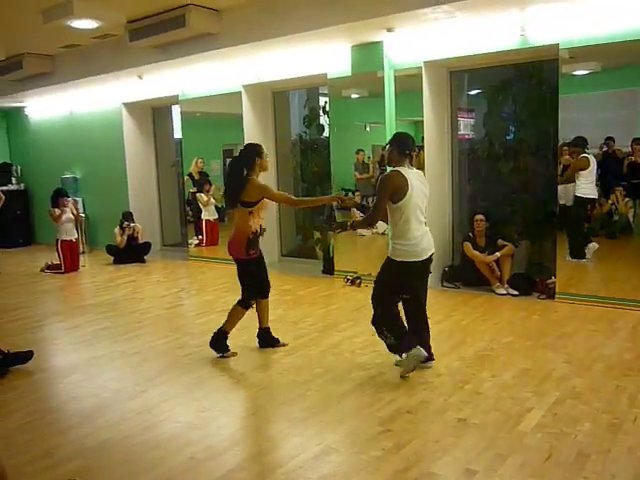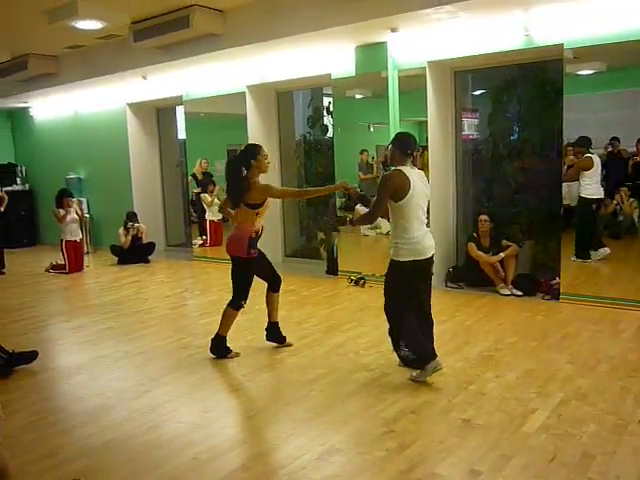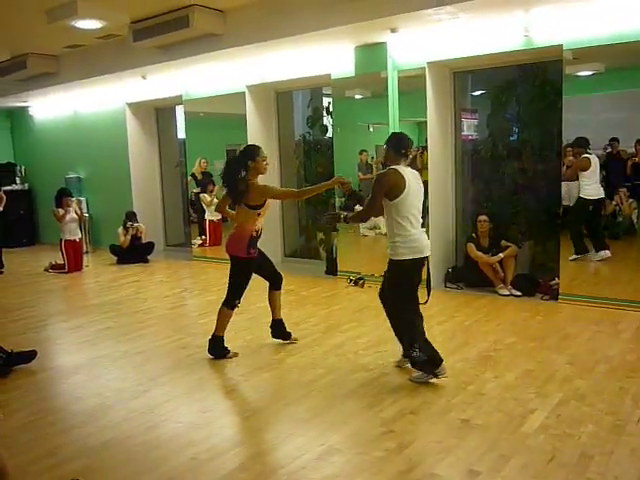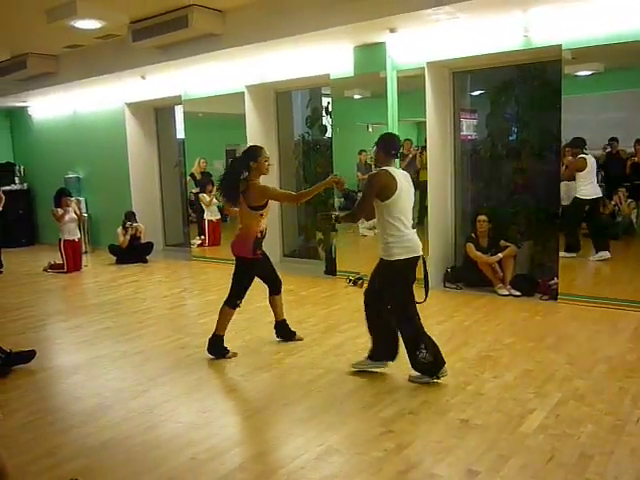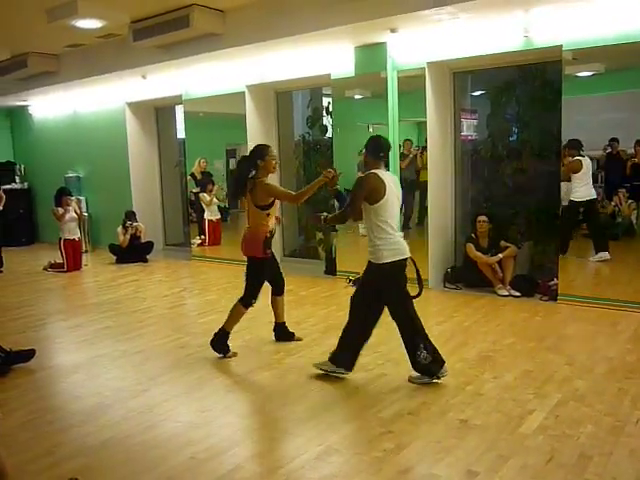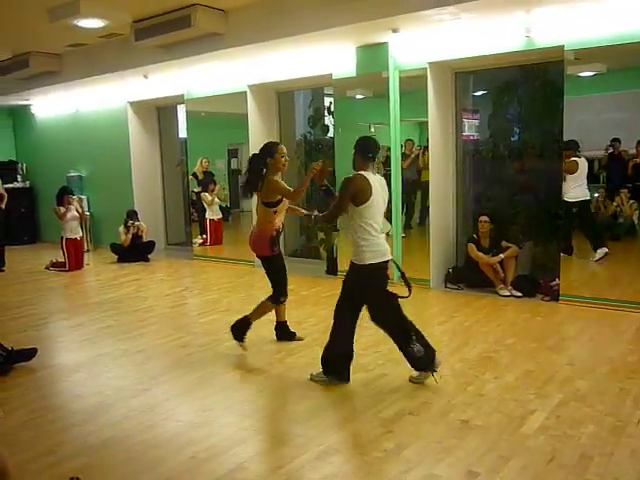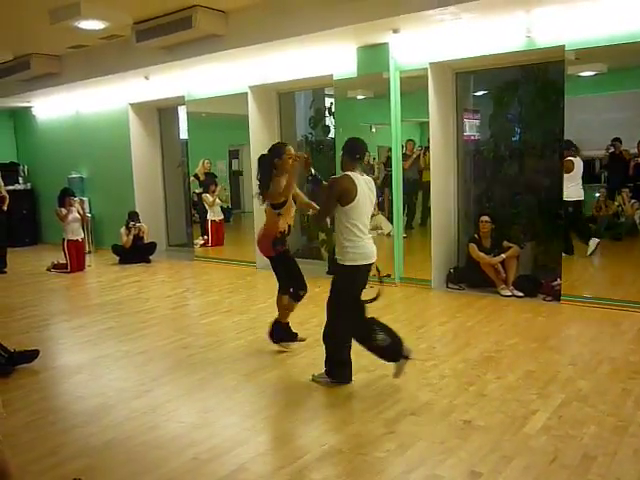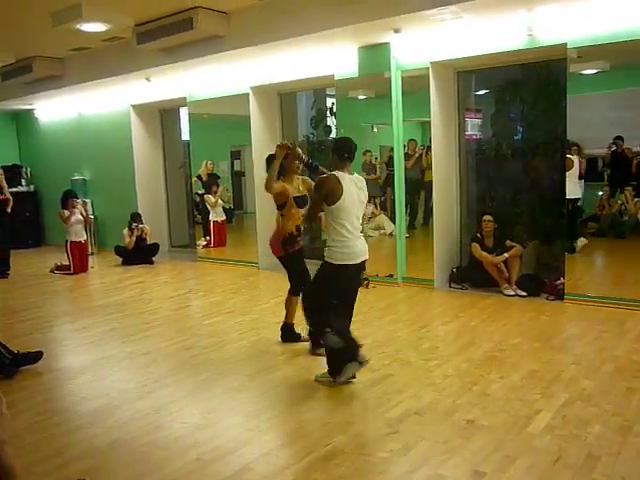
dt=0.1s
person 1, frame 1
left shoulder: (390, 178)
right shoulder: (420, 176)
left elbow: (373, 219)
left wrist: (351, 225)
left hip: (405, 254)
right hip: (425, 249)
left knee: (383, 301)
right knee: (415, 304)
left ankle: (409, 348)
right ankle: (422, 352)
person 1, frame 2
left shoulder: (392, 177)
right shoulder: (421, 176)
left elbow: (373, 215)
left wrist: (351, 220)
left hip: (406, 253)
right hip: (425, 249)
left knee: (397, 308)
right knee: (418, 305)
left ankle: (423, 359)
right ankle: (425, 355)
person 1, frame 3
left shoulder: (388, 176)
right shoulder: (414, 175)
left elbow: (367, 213)
left wrist: (343, 217)
left hip: (405, 252)
right hip: (418, 247)
left knee: (402, 309)
right knee: (391, 298)
left ankle: (430, 364)
right ankle: (415, 352)
person 1, frame 4
left shoulder: (378, 177)
right shoulder: (404, 176)
left elbow: (358, 214)
left wrist: (338, 218)
left hip: (397, 252)
right hip: (407, 248)
left knee: (403, 311)
right knee: (374, 298)
left ankle: (432, 367)
right ankle: (379, 355)
person 1, frame 5
left shoulder: (366, 181)
right shoulder: (392, 180)
left elbow: (344, 217)
left wrist: (324, 219)
left hip: (385, 257)
right hip: (394, 253)
left knee: (402, 312)
right knee: (361, 306)
left ankle: (431, 367)
right ankle: (341, 362)
person 1, frame 6
left shoulder: (353, 182)
right shoulder: (380, 181)
left elbow: (332, 216)
left wrist: (316, 218)
left hip: (367, 258)
right hip: (376, 255)
left knee: (386, 313)
right knee: (346, 309)
left ankle: (425, 361)
right ankle: (335, 370)
person 1, frame 7
left shoulder: (339, 183)
right shoulder: (369, 182)
left elbow: (322, 216)
left wrist: (313, 216)
left hip: (351, 259)
right hip: (366, 255)
left knee: (348, 316)
right knee: (341, 313)
left ankle: (394, 349)
right ankle: (336, 372)
person 1, frame 8
left shoulder: (327, 182)
right shoulder: (361, 182)
left elbow: (312, 217)
left hip: (339, 258)
right hip: (359, 255)
left knee: (315, 306)
right knee: (339, 311)
left ankle: (349, 356)
right ankle: (341, 368)
person 2, frame 1
left shoulder: (240, 183)
right shoulder: (257, 187)
left elbow: (231, 210)
right elbow: (295, 202)
right wrist: (329, 199)
left hip: (247, 243)
right hip: (245, 246)
left knee: (262, 288)
right knee: (248, 297)
left ankle: (265, 335)
right ankle: (219, 339)
person 2, frame 2
left shoulder: (241, 184)
right shoulder: (260, 188)
left elbow: (223, 208)
right elbow: (300, 194)
right wrist: (335, 188)
left hip: (245, 242)
right hip: (244, 245)
left knee: (275, 280)
right knee: (240, 297)
left ankle: (274, 331)
right ankle: (218, 344)
person 2, frame 3
left shoulder: (240, 185)
right shoulder: (259, 189)
left elbow: (220, 207)
right elbow: (298, 194)
right wrist: (330, 184)
left hip: (245, 242)
right hip: (243, 245)
left knee: (276, 279)
right knee: (234, 296)
left ankle: (278, 328)
right ankle: (216, 344)
person 2, frame 4
left shoulder: (242, 185)
right shoulder: (260, 189)
left elbow: (228, 205)
right elbow: (296, 199)
right wrist: (325, 184)
left hip: (250, 244)
right hip: (249, 246)
left knee: (274, 283)
right knee: (236, 296)
left ankle: (283, 329)
right ankle: (216, 344)
person 2, frame 5
left shoulder: (253, 183)
right shoulder: (265, 186)
right elbow: (296, 198)
left wrist: (265, 213)
right wrist: (320, 181)
left hip: (258, 240)
right hip: (259, 243)
left knee: (278, 283)
right knee: (250, 295)
left ankle: (281, 330)
right ankle: (220, 338)
person 2, frame 6
left shoulder: (267, 181)
right shoulder: (273, 183)
right elbow: (294, 196)
left wrist: (300, 211)
right wrist: (309, 175)
left hip: (266, 238)
right hip: (266, 241)
left knee: (280, 284)
right knee: (280, 295)
left ankle: (282, 329)
right ankle: (242, 325)
person 2, frame 7
left shoulder: (290, 182)
right shoulder: (276, 184)
left elbow: (302, 202)
right elbow: (284, 194)
left wrist: (319, 210)
right wrist: (295, 172)
left hip: (278, 239)
right hip: (273, 241)
left knee: (287, 285)
right knee: (300, 286)
left ankle: (284, 330)
right ankle: (277, 327)
person 2, frame 8
left shoulder: (304, 181)
right shoulder: (280, 185)
right elbow: (268, 187)
right wrist: (278, 156)
left hip: (295, 240)
right hip: (285, 242)
left knee: (297, 285)
right knee: (306, 286)
left ankle: (288, 330)
right ankle: (302, 333)
